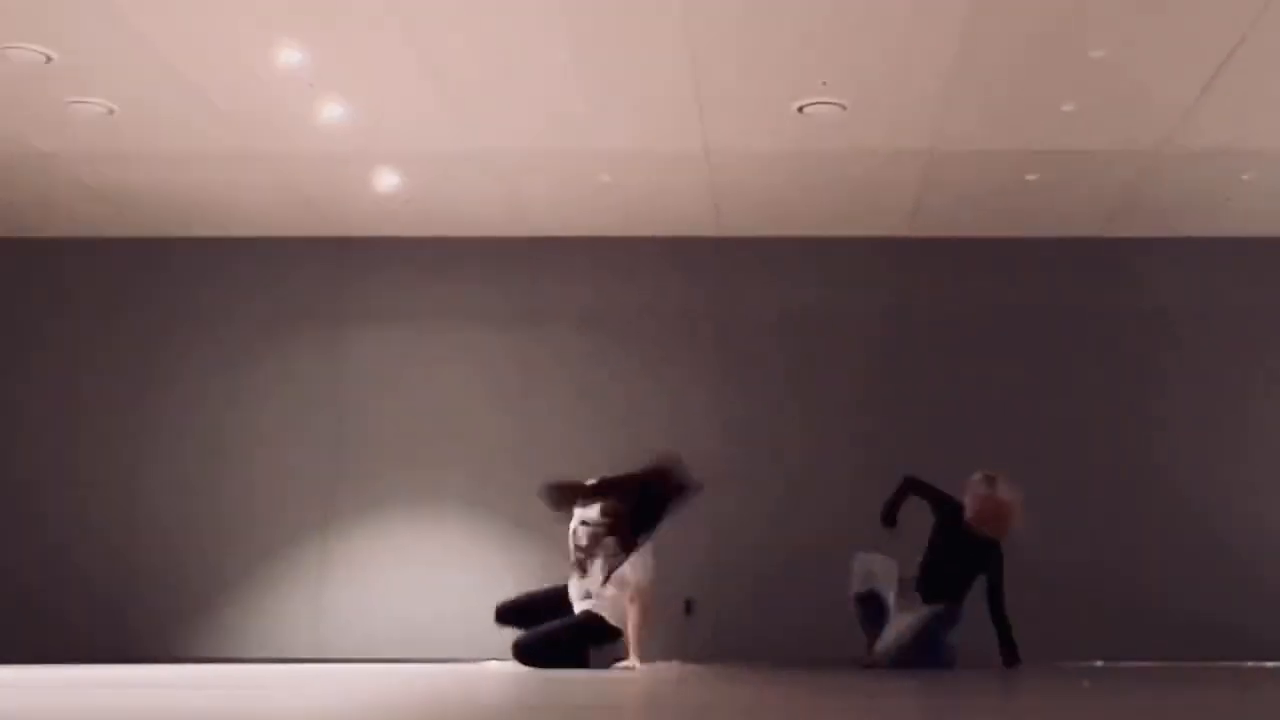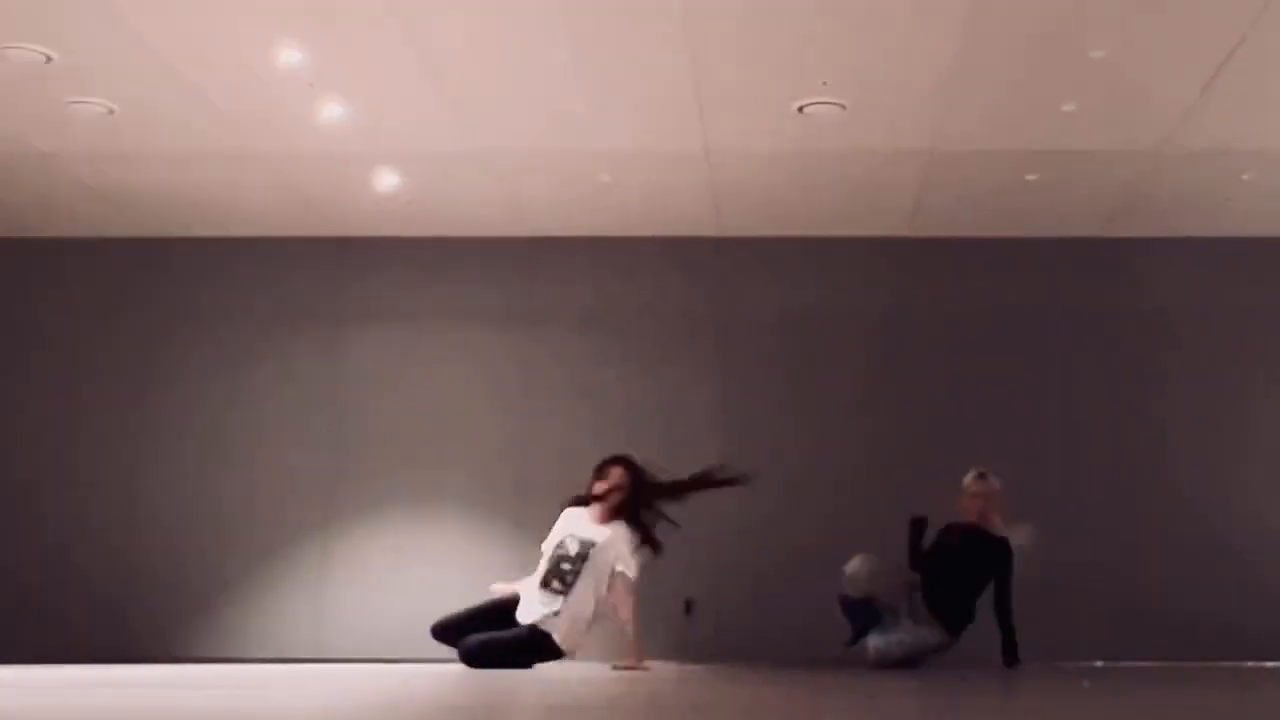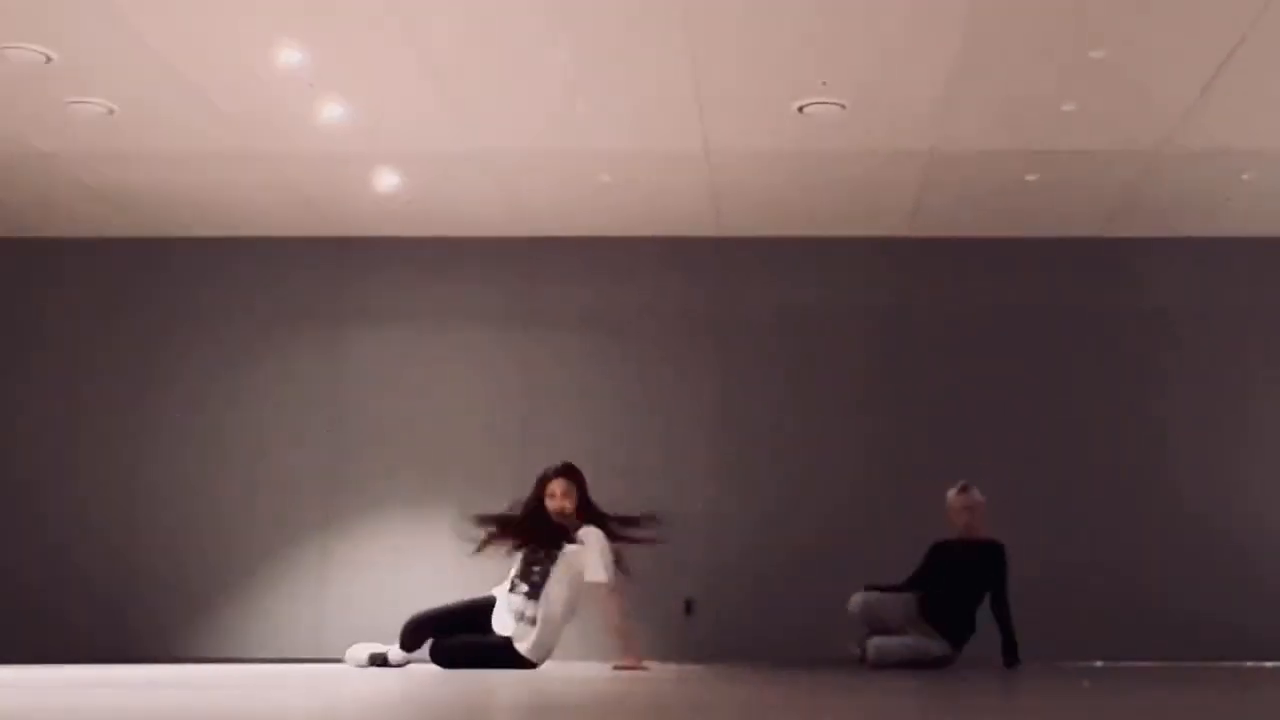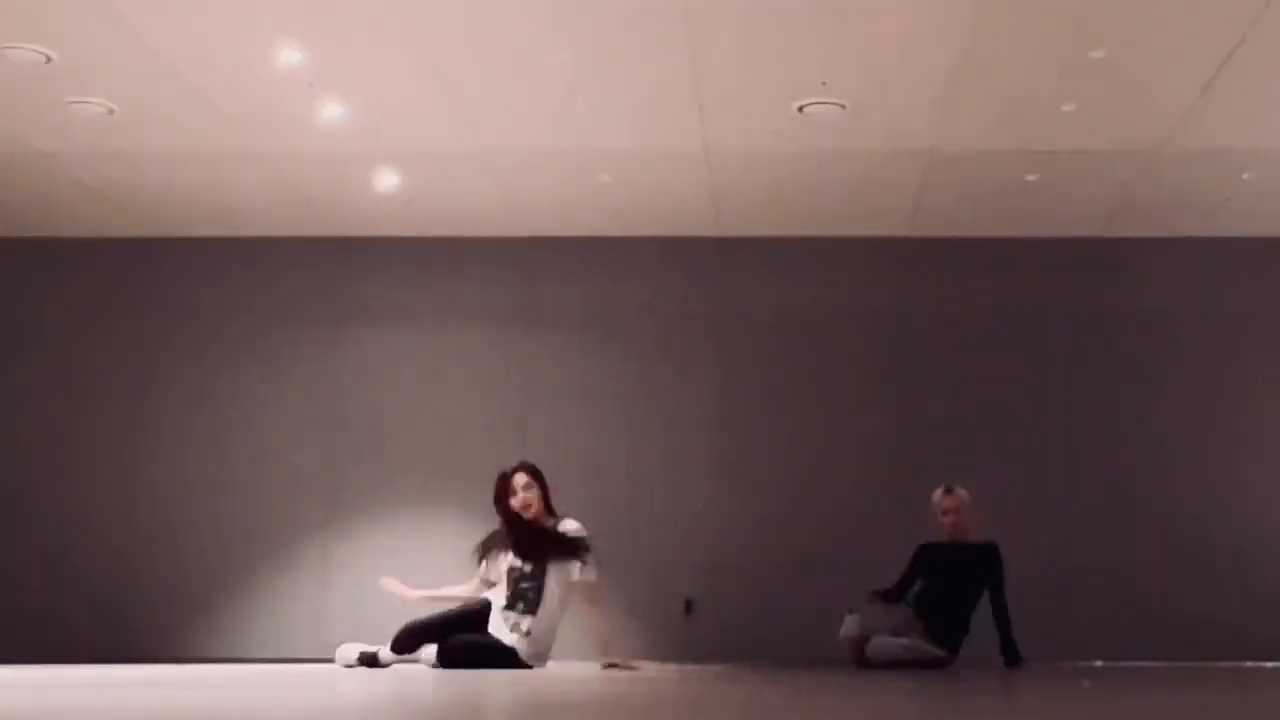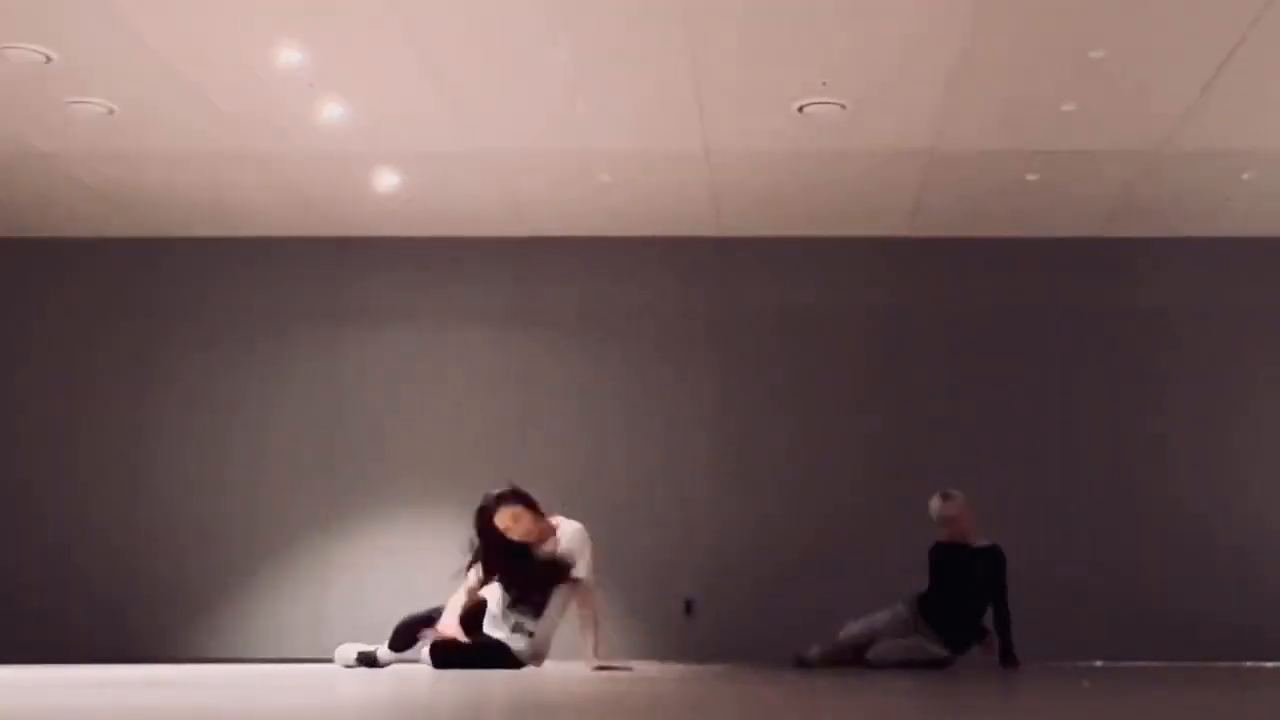
dt=0.2s
person 1, frame 1
left shoulder: (632, 539)
right shoulder: (593, 494)
left elbow: (634, 599)
left wrist: (634, 657)
left hip: (605, 616)
right hip: (579, 596)
left knee: (524, 650)
right knee: (505, 614)
person 1, frame 2
left shoulder: (622, 536)
right shoulder: (572, 515)
left elbow: (624, 598)
left wrist: (634, 657)
right wrist: (518, 585)
left hip: (552, 632)
right hip: (529, 603)
left knee: (470, 651)
right knee: (443, 631)
person 1, frame 3
left shoulder: (592, 539)
right shoulder: (537, 532)
left elbow: (612, 599)
left wrist: (630, 655)
left hip: (523, 647)
right hip: (502, 609)
left knee: (441, 652)
right knee: (420, 625)
right ankle: (392, 657)
person 1, frame 4
left shoulder: (571, 535)
right shoulder: (507, 540)
left elbow: (593, 599)
right elbow: (476, 588)
left wrist: (607, 654)
right wrist: (417, 594)
left hip: (519, 651)
right hip: (494, 614)
left knee: (452, 652)
right knee: (416, 631)
right ankle: (379, 657)
person 1, frame 5
left shoulder: (573, 536)
right shoulder: (499, 554)
left elbow: (585, 601)
right elbow: (467, 590)
left wrist: (593, 657)
right wrist: (449, 619)
left hip: (517, 647)
right hip: (491, 613)
left knee: (444, 654)
right knee: (412, 628)
left ankle: (422, 653)
right ankle: (379, 656)
person 2, frame 1
left shoulder: (989, 548)
right shoulder: (951, 510)
left elbow: (995, 600)
right elbow: (911, 483)
left wrist: (1008, 647)
right wrist: (891, 509)
left hip: (938, 609)
right hip: (917, 592)
left knee: (886, 653)
person 2, frame 2
left shoulder: (1000, 547)
right shoulder: (952, 531)
left elbow: (1002, 600)
right elbow: (919, 565)
left wrist: (1009, 647)
right wrist: (916, 532)
left hip: (943, 627)
right hip: (919, 598)
left knee: (877, 652)
right knee: (859, 567)
right ankle: (868, 628)
person 2, frame 3
left shoulder: (993, 552)
right shoulder: (940, 549)
left elbow: (999, 603)
right elbow: (912, 585)
left wrist: (1010, 648)
right wrist: (875, 590)
left hip: (945, 639)
left knee: (875, 652)
right knee: (859, 603)
person 2, frame 4
left shoulder: (987, 552)
right shoulder: (927, 552)
left elbow: (998, 602)
right elbow: (899, 590)
left wrist: (1009, 649)
right wrist: (880, 597)
left hip: (942, 641)
right hip: (912, 616)
left knee: (872, 651)
right knee: (852, 631)
person 2, frame 5
left shoulder: (993, 557)
right shoulder: (941, 552)
left elbow: (1001, 606)
right elbow: (939, 600)
left wrist: (1007, 652)
right wrist: (980, 633)
left hip: (948, 642)
right hip: (918, 615)
left knee: (876, 655)
right knee: (853, 636)
